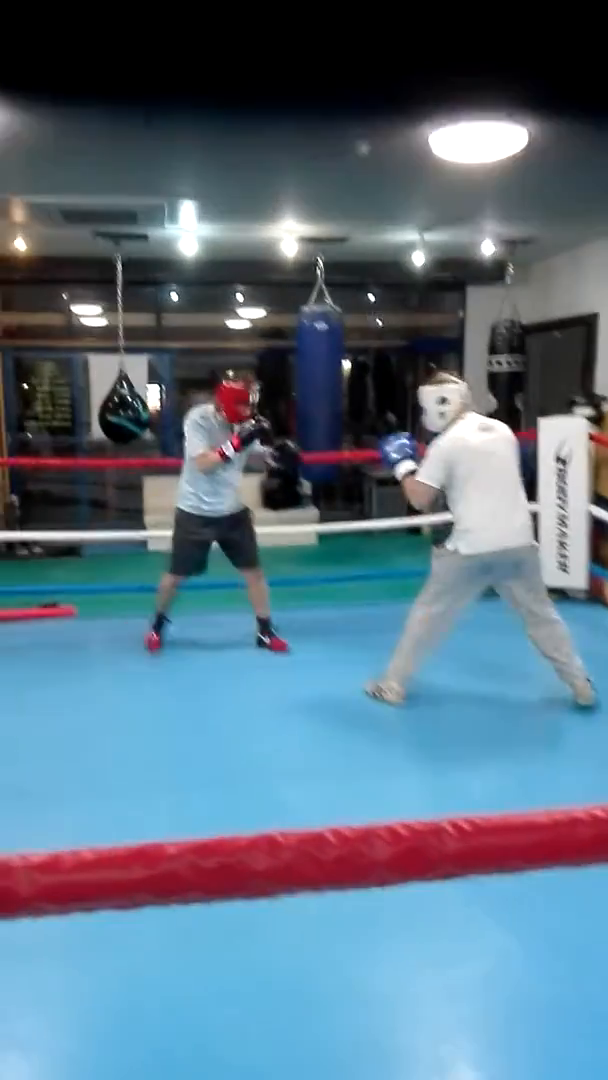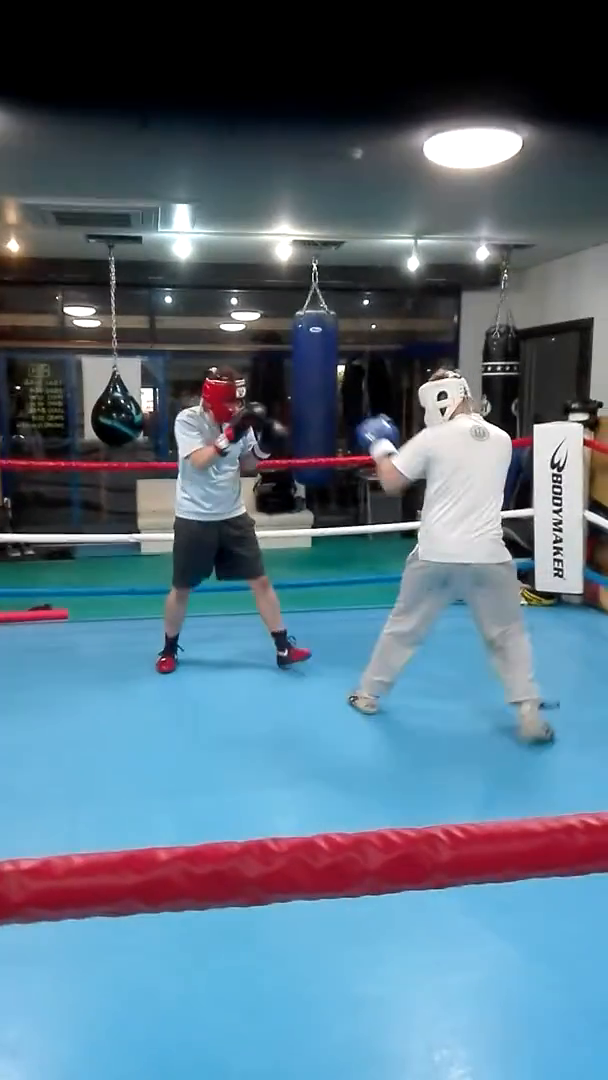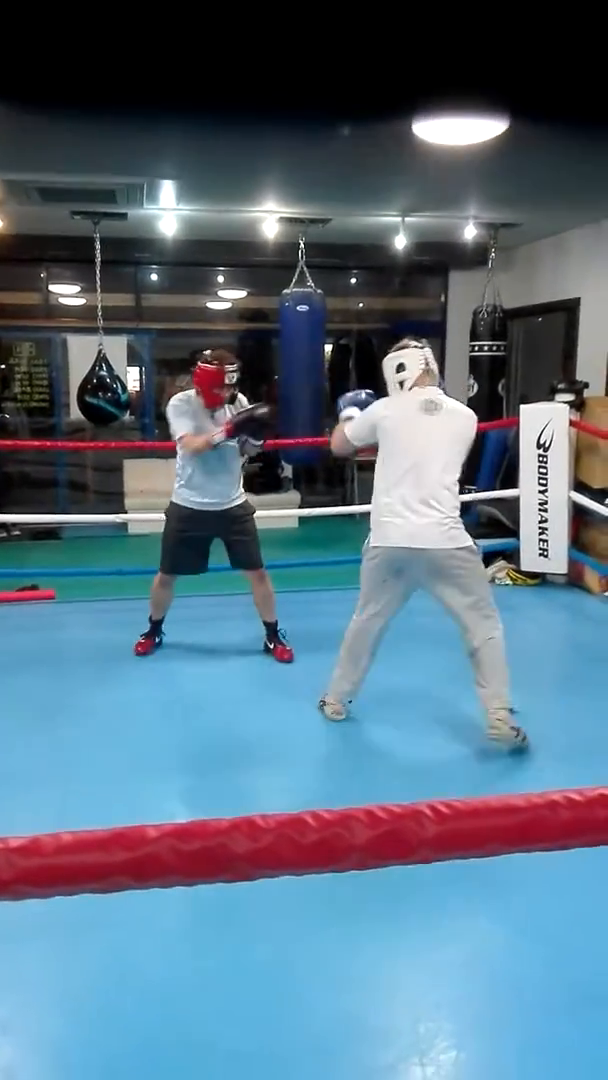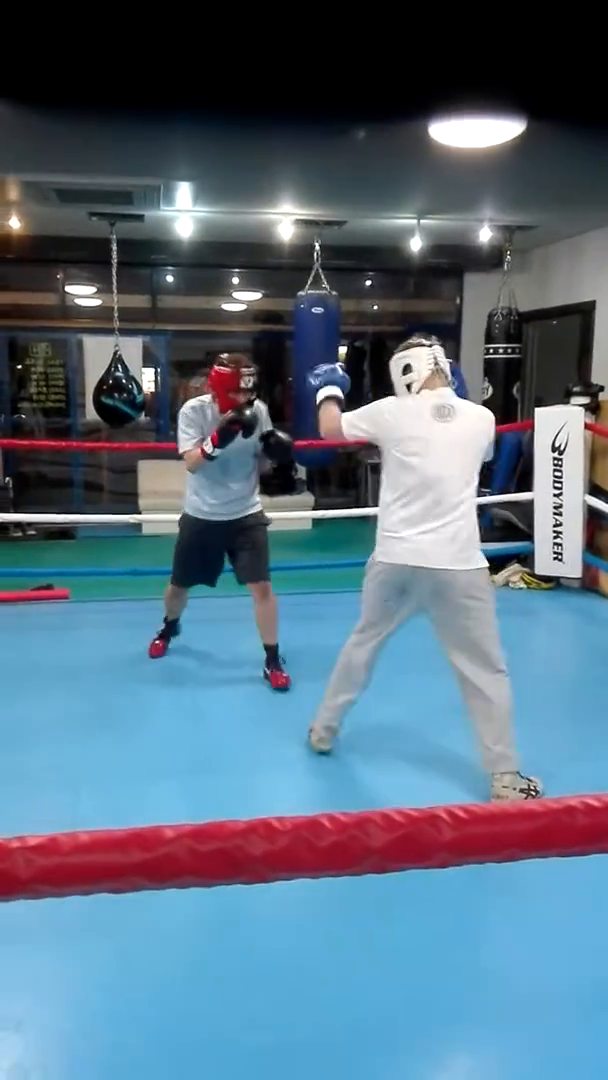
dt=0.5s
person 1, frame 1
left shoulder: (446, 444)
right shoulder: (503, 431)
left elbow: (420, 500)
left wrist: (401, 463)
left hip: (473, 548)
right hip: (519, 543)
left knee: (429, 613)
right knee: (541, 615)
left ankle: (393, 685)
right ankle: (580, 684)
person 1, frame 2
left shoulder: (432, 438)
right shoulder: (501, 440)
left elbow: (392, 481)
left wrist: (380, 442)
left hip: (435, 556)
right hip: (488, 557)
left knee: (403, 627)
right knee: (508, 635)
left ankle: (368, 693)
right ankle: (530, 714)
person 1, frame 3
left shoulder: (385, 410)
right shoulder: (465, 417)
left elbow: (338, 445)
left wrist: (350, 409)
left hip: (390, 542)
right hip: (445, 543)
left knee: (366, 624)
right knee: (483, 625)
left ankle: (336, 700)
right ankle: (500, 716)
person 1, frame 4
left shoulder: (391, 412)
right shoulder: (481, 419)
left elbow: (331, 431)
left wrist: (328, 390)
left hip: (396, 560)
right hip: (458, 566)
left knee: (362, 644)
right knee: (487, 672)
left ankle: (324, 728)
right ankle: (505, 779)
person 2, frame 1
left shoulder: (245, 422)
right shoulder: (199, 418)
left elbow: (251, 458)
right elbow: (204, 464)
right wrist: (239, 441)
left hip: (232, 510)
right hip: (195, 511)
left knee: (254, 570)
right knee: (177, 575)
left ankle: (266, 631)
right ankle: (158, 623)
person 2, frame 2
left shoulder: (242, 418)
right shoulder: (188, 419)
right elbow: (201, 461)
left wrist: (264, 446)
right wrist: (231, 433)
left hip: (233, 515)
right hip: (194, 517)
left knee: (260, 581)
right knee: (181, 588)
left ankle: (284, 646)
right ankle: (169, 648)
person 2, frame 3
left shoulder: (238, 401)
right shoulder: (181, 404)
left elbow: (247, 450)
right elbow: (192, 447)
left wrist: (257, 433)
right wrist: (227, 429)
left hip: (232, 504)
right hip: (189, 506)
left knee: (257, 571)
right knee: (167, 574)
left ankle: (273, 636)
right ankle: (154, 631)
person 2, frame 4
left shoulder: (257, 410)
right shoulder: (193, 410)
left elbow: (261, 459)
right elbow: (192, 464)
left wrist: (273, 449)
right wrist: (218, 438)
left hip: (246, 514)
right hip: (200, 515)
left knee: (261, 586)
right knee: (178, 585)
left ankle: (272, 660)
right ankle: (169, 627)
